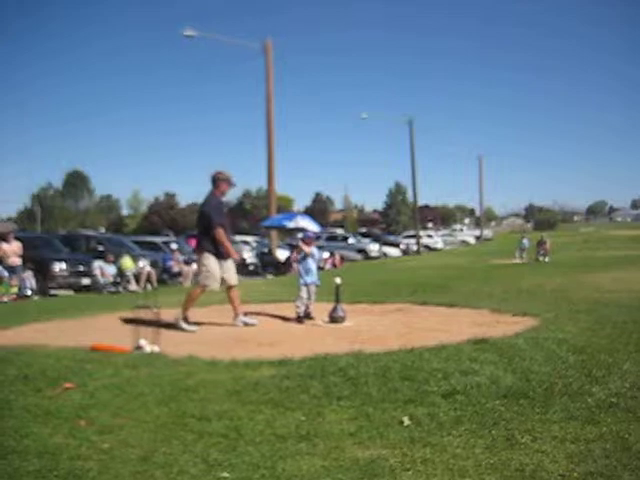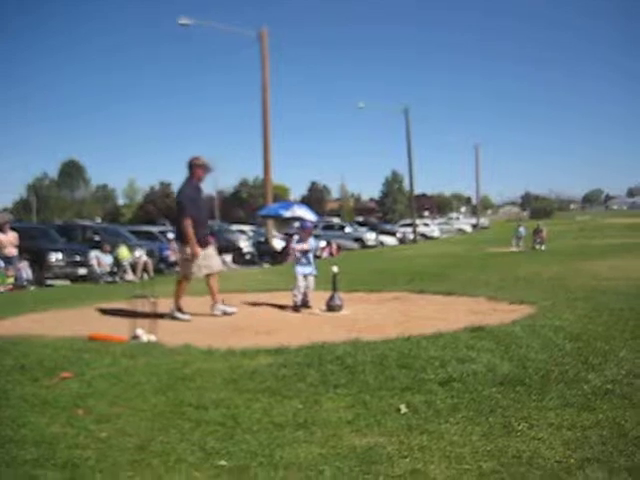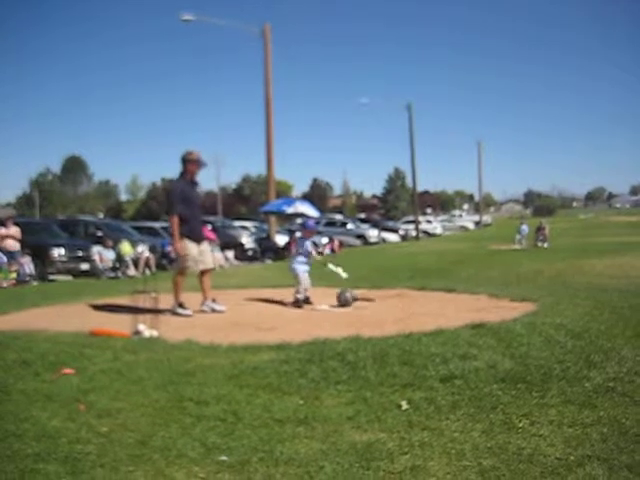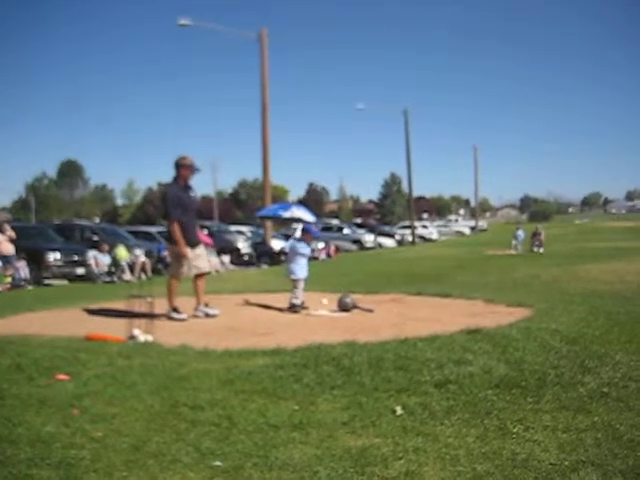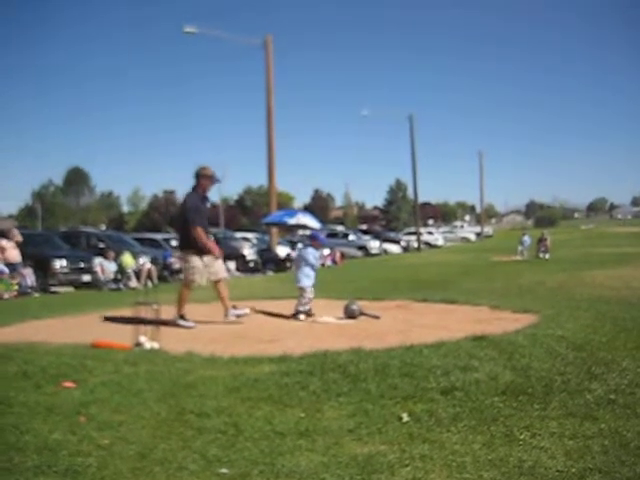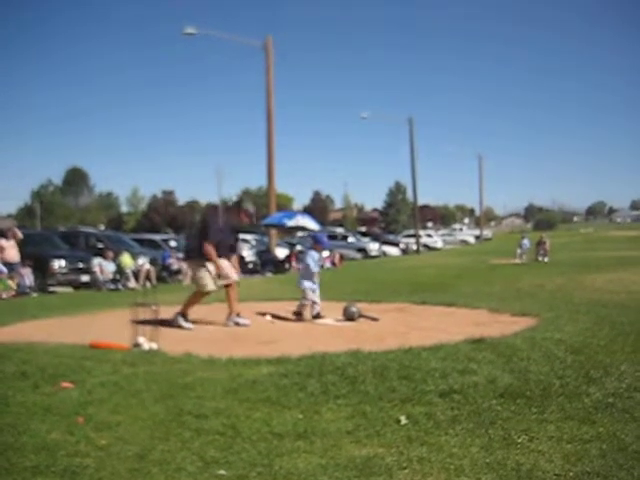
dt=0.3s
person 1, frame 1
left shoulder: (217, 203)
right shoulder: (211, 203)
right elbow: (217, 230)
left wrist: (228, 250)
right wrist: (231, 250)
left hip: (219, 251)
right hip: (208, 252)
left knee: (231, 283)
right knee: (202, 285)
left ankle: (239, 316)
right ankle: (182, 317)
person 1, frame 2
left shoulder: (196, 189)
right shoulder: (186, 191)
right elbow: (185, 220)
left wrist: (206, 238)
right wrist: (193, 244)
left hip: (203, 240)
right hip: (191, 241)
left knee: (212, 270)
right knee: (186, 275)
left ankle: (217, 305)
right ankle: (176, 308)
person 1, frame 3
left shoulder: (194, 184)
right shoulder: (177, 187)
right elbow: (173, 216)
left wrist: (202, 232)
right wrist: (176, 240)
left hip: (199, 236)
right hip: (186, 237)
left knee: (206, 267)
right knee: (182, 270)
left ankle: (207, 301)
right ankle: (177, 303)
person 1, frame 4
left shoulder: (189, 189)
right shoulder: (171, 192)
right elbow: (172, 222)
left wrist: (198, 235)
right wrist: (181, 245)
left hip: (195, 241)
right hip: (181, 242)
left knee: (201, 272)
right knee: (176, 275)
left ankle: (201, 306)
right ankle: (172, 309)
person 1, frame 5
left shoulder: (203, 199)
right shoulder: (191, 201)
right elbow: (195, 230)
left wrist: (212, 246)
right wrist: (212, 247)
left hip: (206, 248)
right hip: (192, 250)
left knee: (220, 277)
right knee: (189, 282)
left ankle: (230, 310)
right ankle: (179, 316)
person 1, frame 6
left shoulder: (232, 228)
right shoulder: (220, 222)
left elbow: (232, 254)
right elbow: (207, 246)
left wrist: (236, 272)
right wrist: (218, 266)
right hip: (197, 257)
left knee: (232, 279)
right knee: (206, 288)
left ankle: (233, 316)
right ankle: (181, 315)
